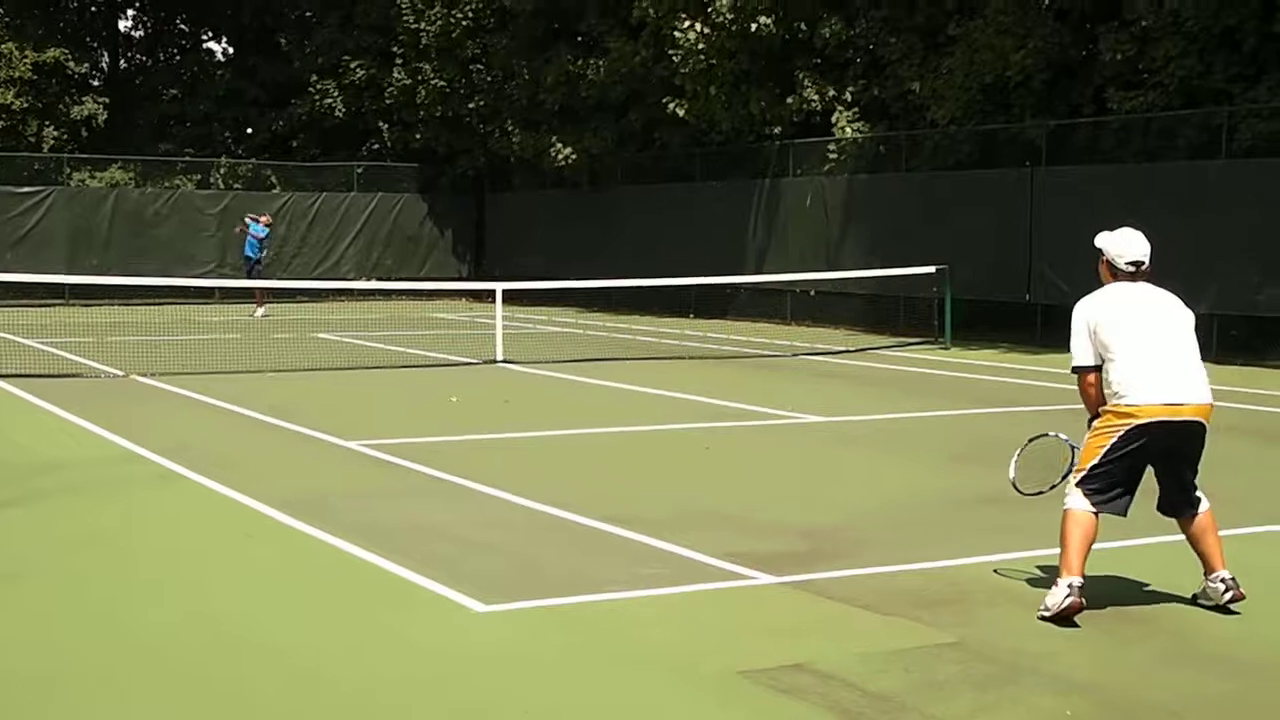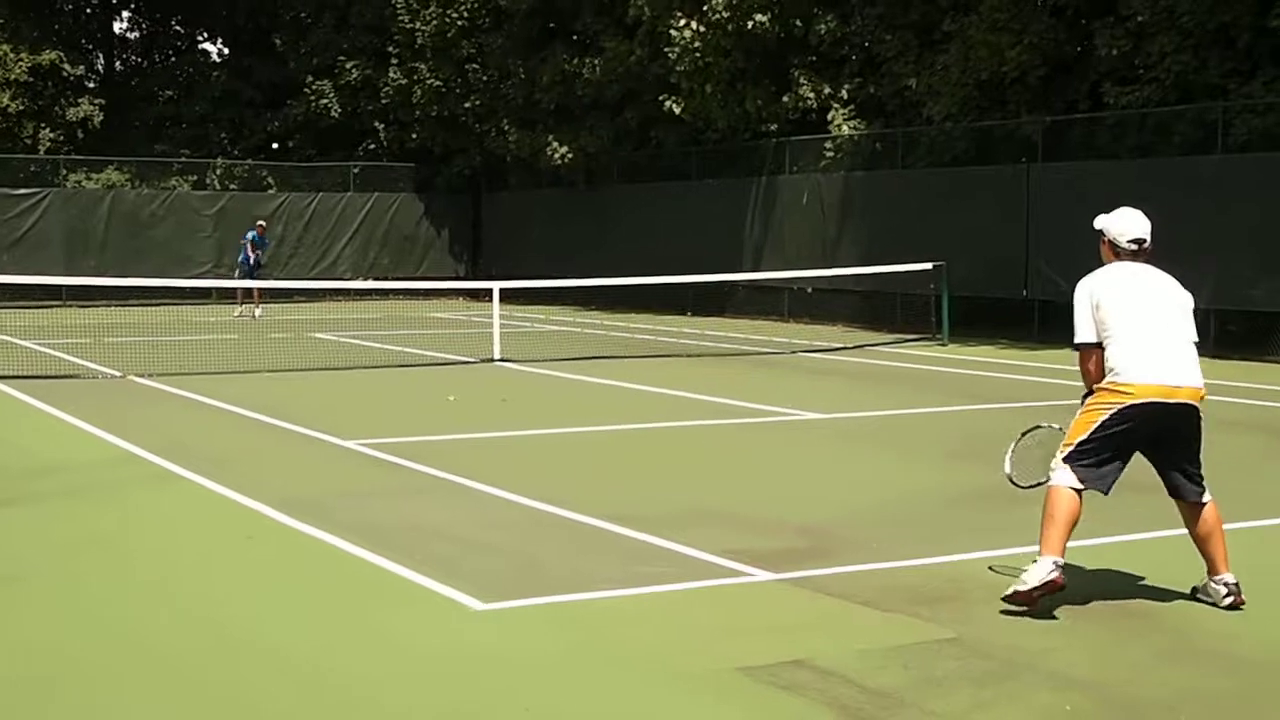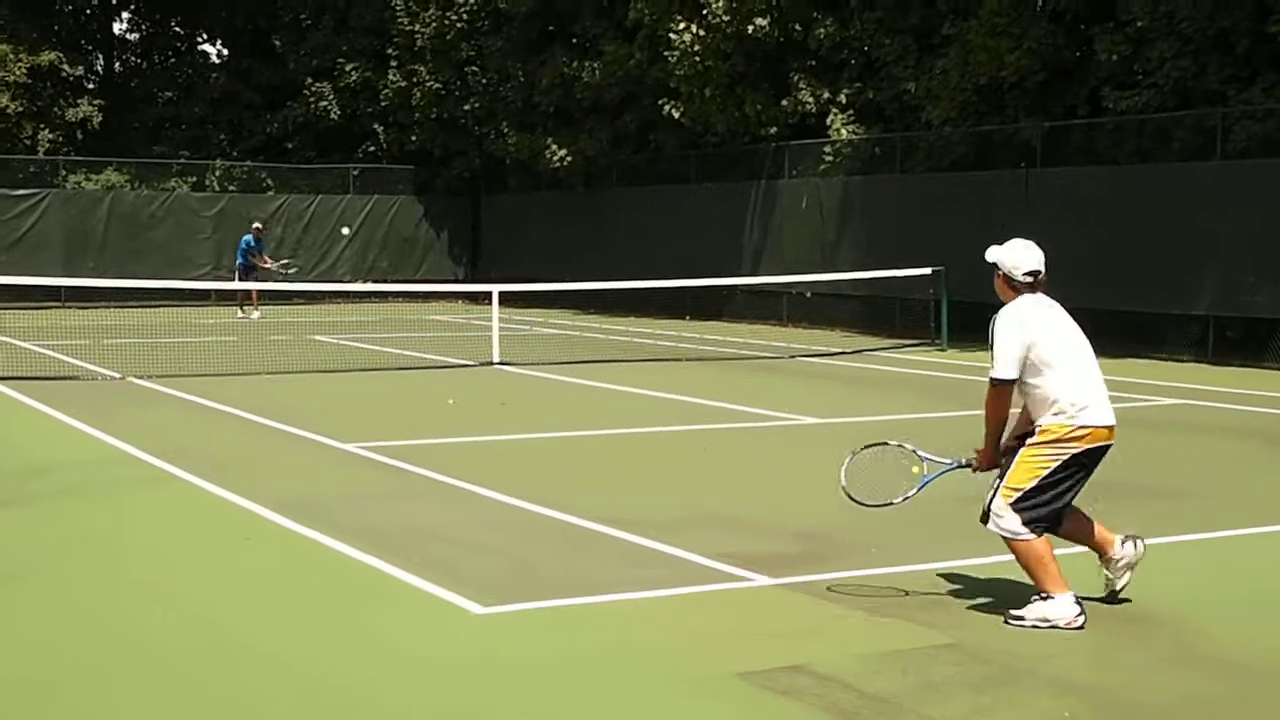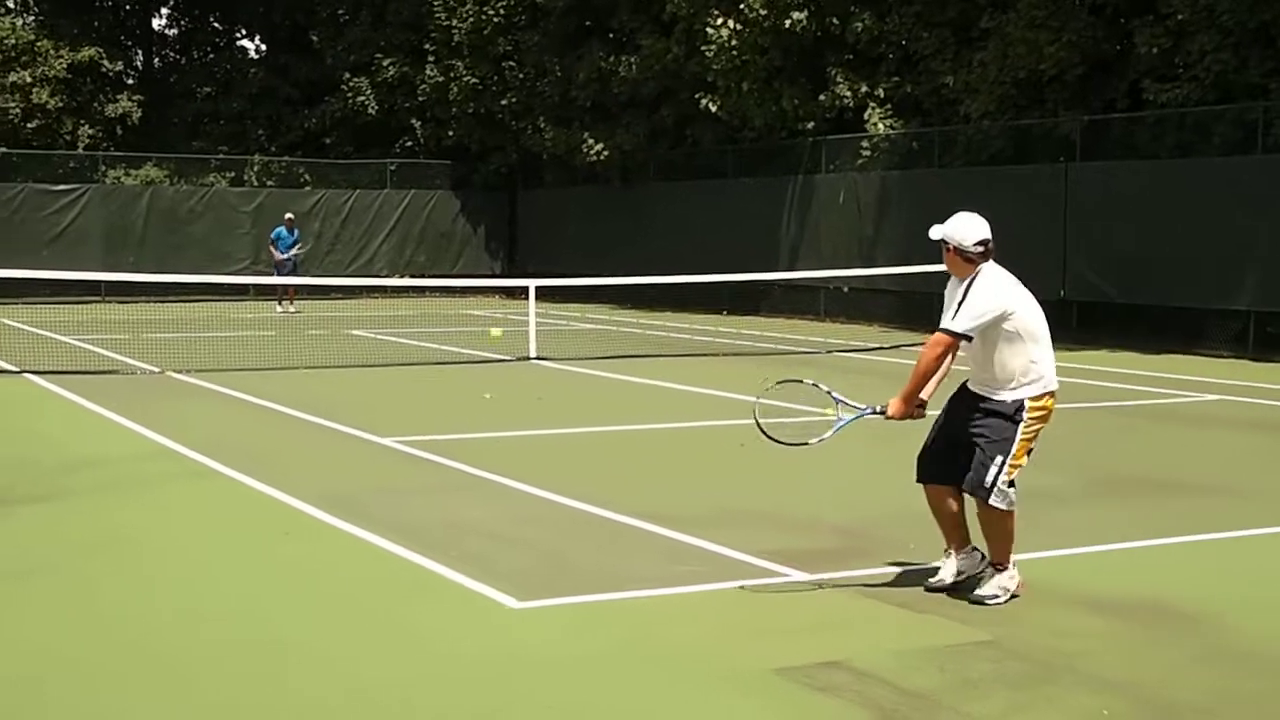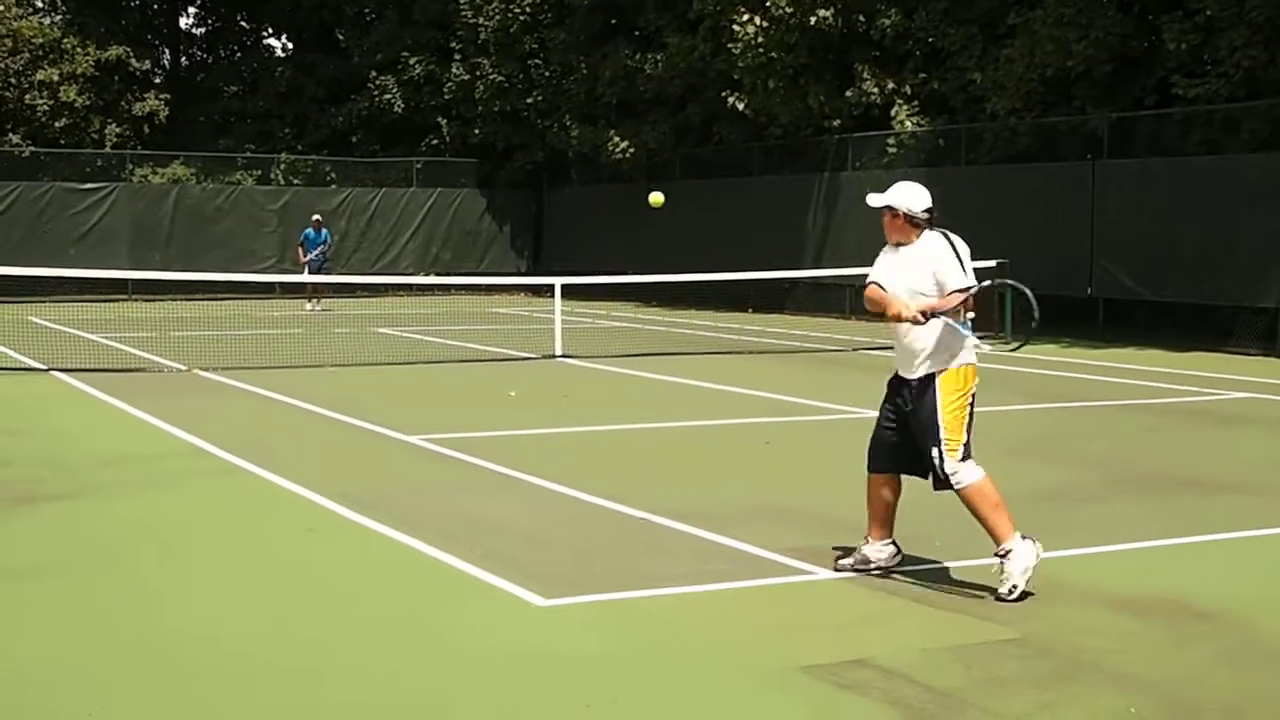
dt=0.4s
person 1, frame 1
left shoulder: (1089, 306)
right shoulder: (1173, 303)
left elbow: (1089, 381)
left wrist: (1102, 423)
left hip: (1136, 409)
right hip: (1194, 407)
left knee: (1084, 493)
right knee: (1185, 497)
left ankle: (1068, 586)
right ankle: (1220, 580)
person 1, frame 2
left shoulder: (1092, 284)
right shoulder: (1173, 286)
left elbow: (1090, 359)
left wrist: (1100, 401)
left hip: (1129, 392)
right hip: (1186, 393)
left knee: (1070, 471)
right knee: (1190, 488)
left ankle: (1048, 565)
right ankle: (1223, 582)
person 1, frame 3
left shoulder: (1010, 317)
right shoulder: (1046, 310)
left elbow: (1000, 393)
left wrist: (988, 448)
right wrist: (1009, 444)
left hip: (1073, 428)
right hip: (1092, 422)
left knee: (1005, 513)
right knee: (1042, 509)
left ankle: (1060, 603)
right ankle: (1117, 549)
person 1, frame 4
left shoulder: (989, 286)
right shoulder: (961, 283)
left elbow: (938, 346)
right elbow: (947, 346)
left wrist: (905, 399)
right wrist: (925, 393)
left hip: (1024, 399)
right hip: (981, 392)
left knee: (988, 484)
right knee: (934, 470)
left ankle: (1002, 571)
right ankle: (963, 556)
person 1, frame 5
left shoulder: (944, 245)
right shoulder: (891, 253)
left elbow: (961, 299)
right elbow: (873, 295)
left wrist: (928, 309)
right wrist: (891, 306)
left hip: (947, 374)
right hip: (908, 376)
left knee: (954, 465)
right knee: (882, 459)
left ankle: (1016, 550)
right ankle: (879, 546)
